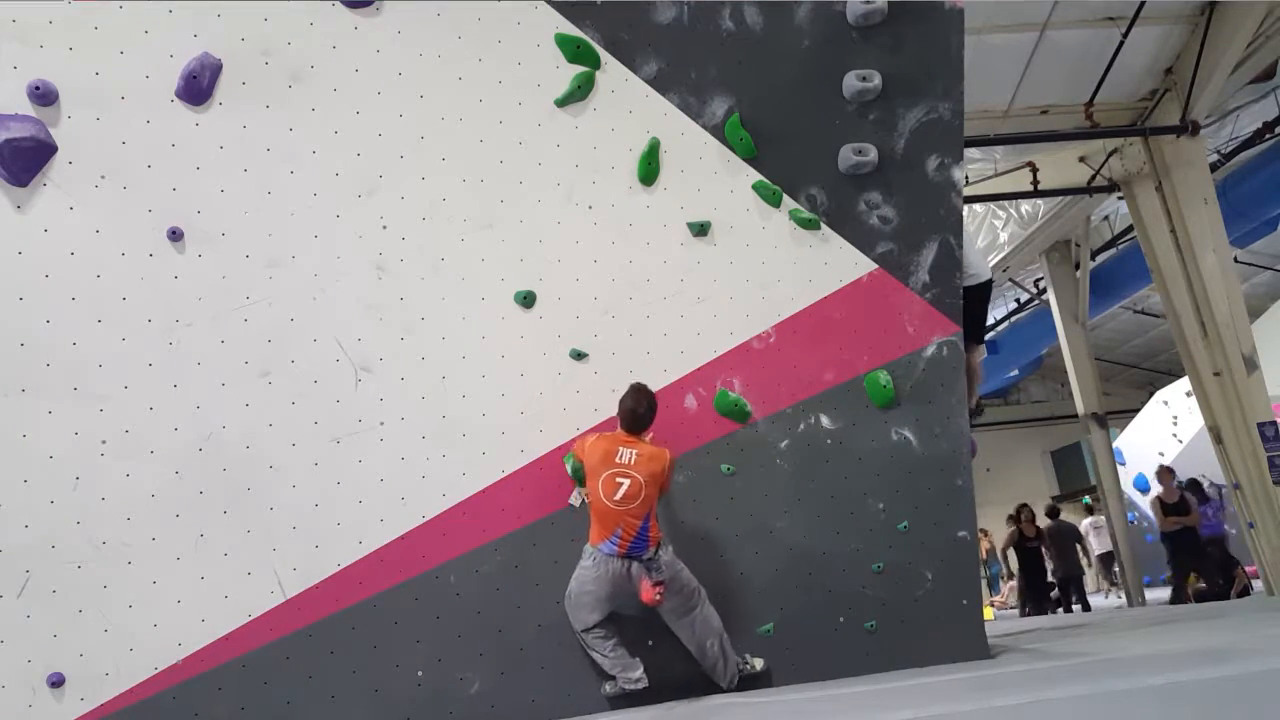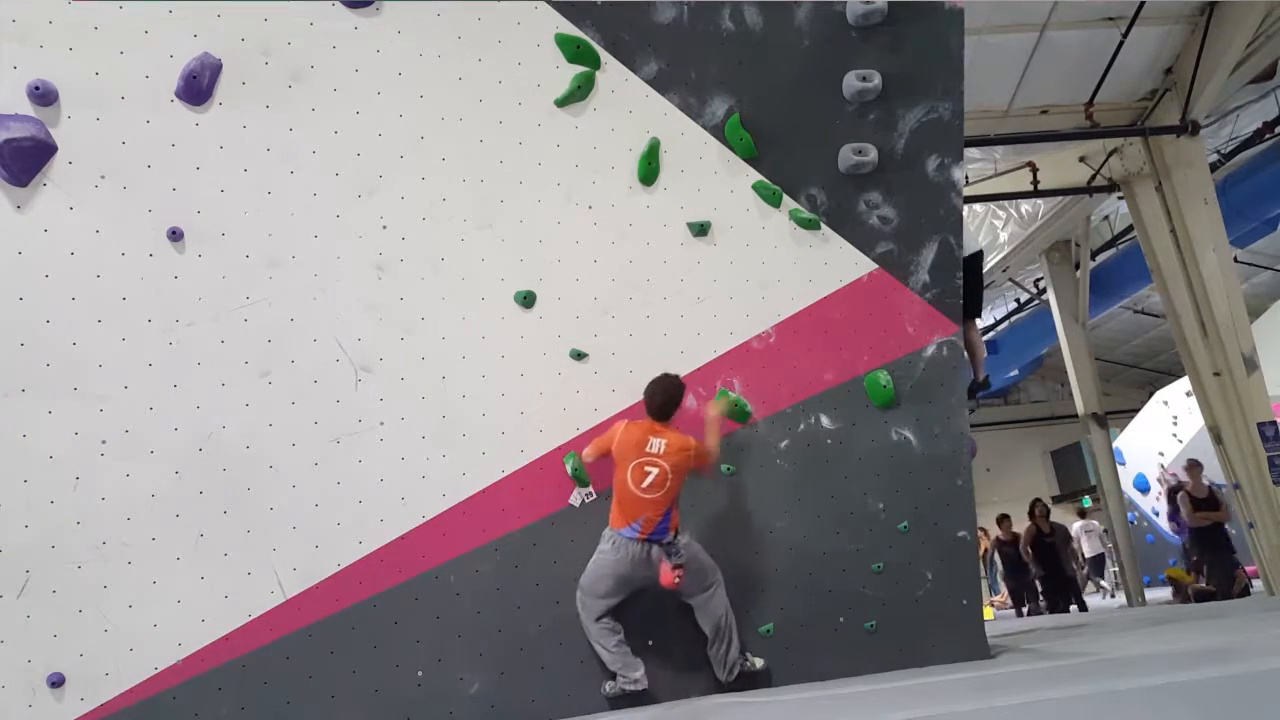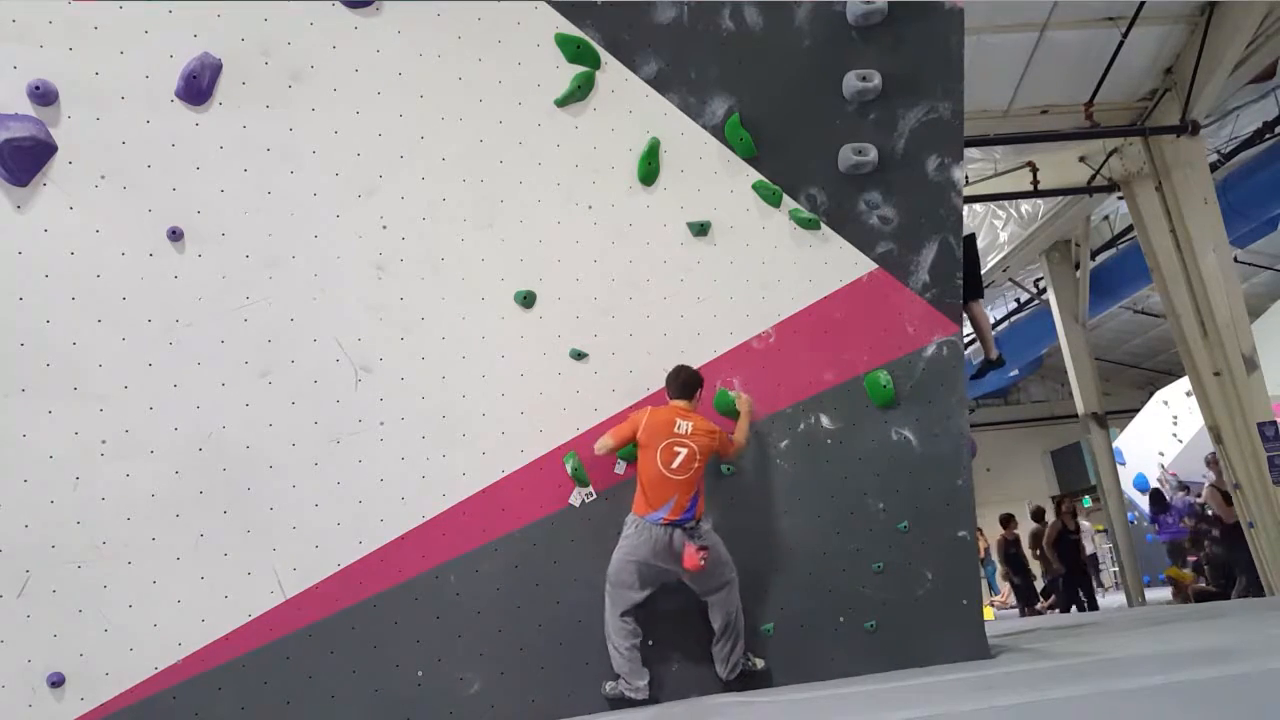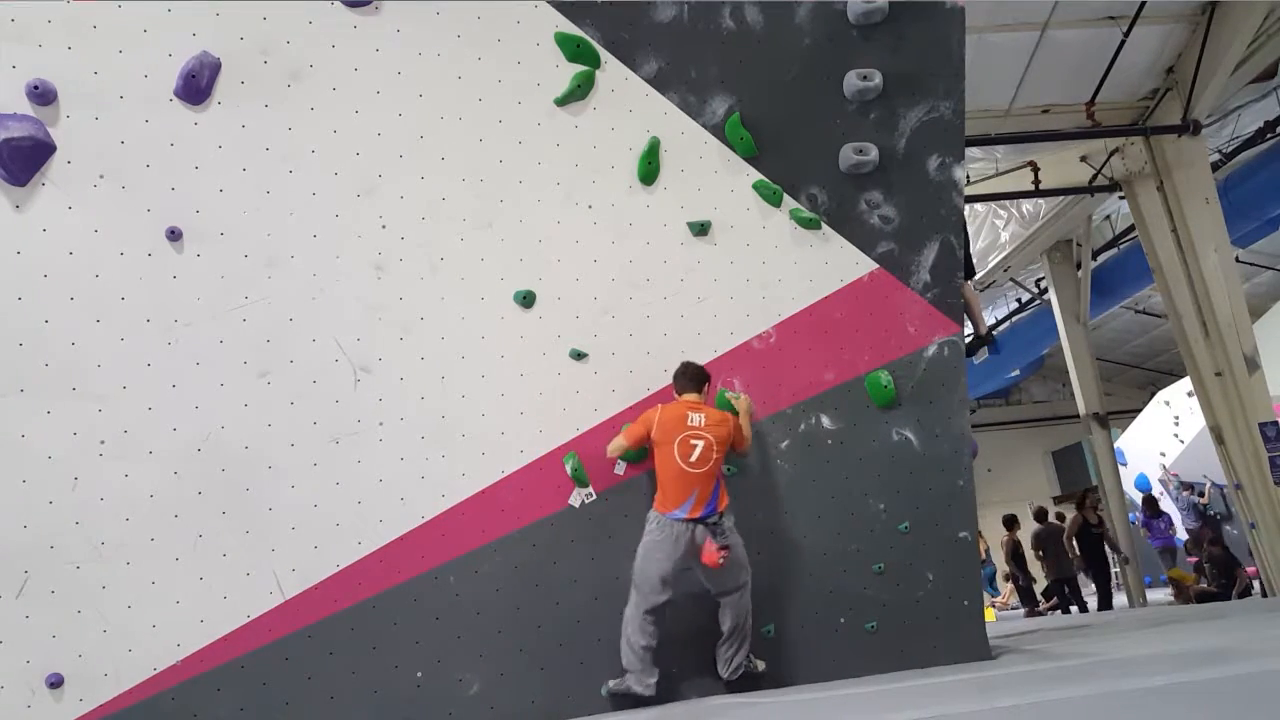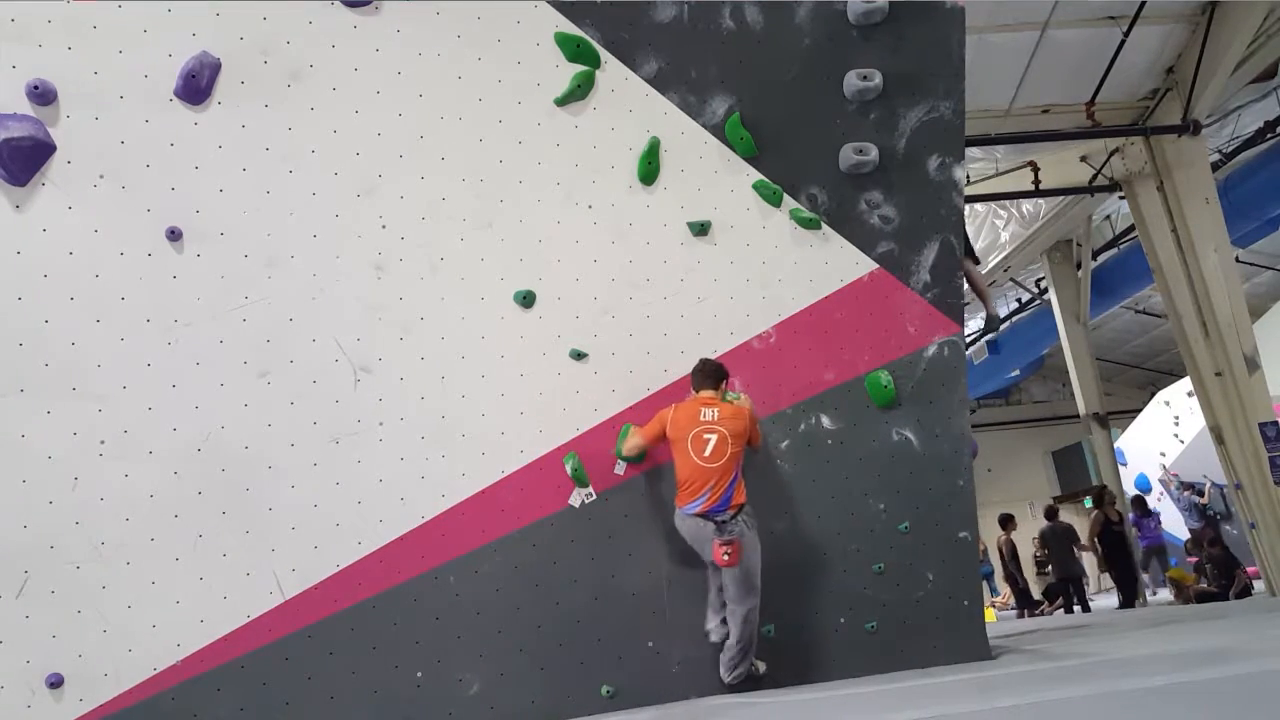
dt=0.4s
person 1, frame 1
left shoulder: (593, 445)
right shoulder: (660, 457)
left elbow: (577, 449)
left hip: (602, 560)
right hip: (650, 559)
left knee: (582, 616)
right knee: (692, 609)
left ankle: (628, 676)
right ankle: (730, 671)
person 1, frame 2
left shoulder: (622, 432)
right shoulder: (687, 446)
left elbow: (587, 456)
right elbow: (711, 457)
right wrist: (714, 420)
left hip: (621, 545)
right hip: (666, 545)
left knee: (589, 603)
right knee: (709, 588)
left ankle: (628, 676)
right ankle: (730, 666)
person 1, frame 3
left shoulder: (646, 417)
right shoulder: (710, 431)
left elbow: (600, 449)
right elbow: (735, 446)
left wrist: (630, 436)
right wrist: (745, 413)
left hip: (644, 530)
right hip: (689, 532)
left knee: (618, 603)
right knee: (724, 588)
left ankle: (632, 683)
right ankle: (732, 666)
person 1, frame 4
left shoulder: (658, 415)
right shoulder: (725, 421)
left elbow: (612, 450)
right elbow: (744, 445)
left wrist: (632, 434)
right wrist: (745, 412)
left hip: (667, 525)
right hip: (713, 527)
left knee: (644, 600)
right knee: (736, 592)
left ankle: (639, 679)
right ankle: (734, 667)
person 1, frame 5
left shoulder: (672, 414)
right shoulder: (741, 415)
left elbow: (628, 450)
right elbow: (756, 442)
left wrist: (634, 433)
left hip: (688, 518)
right hip: (730, 521)
left knee: (718, 565)
right knee: (744, 595)
left ankle: (718, 628)
right ankle: (737, 670)
